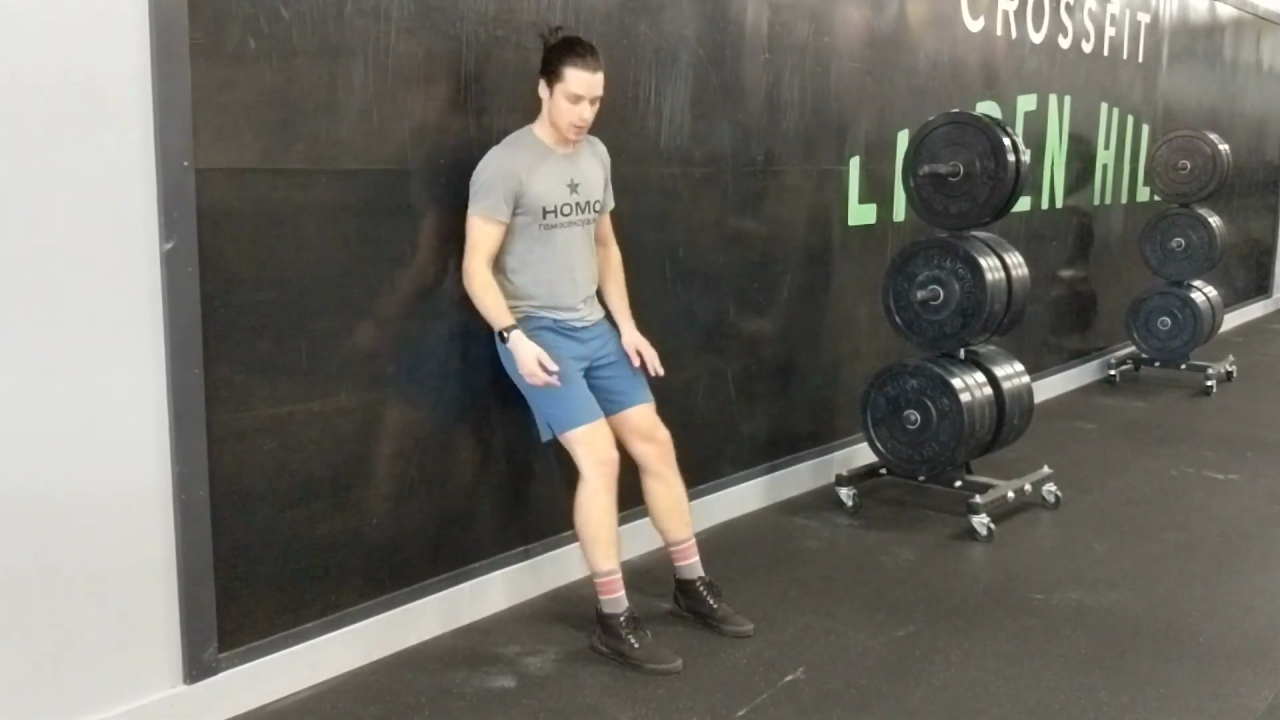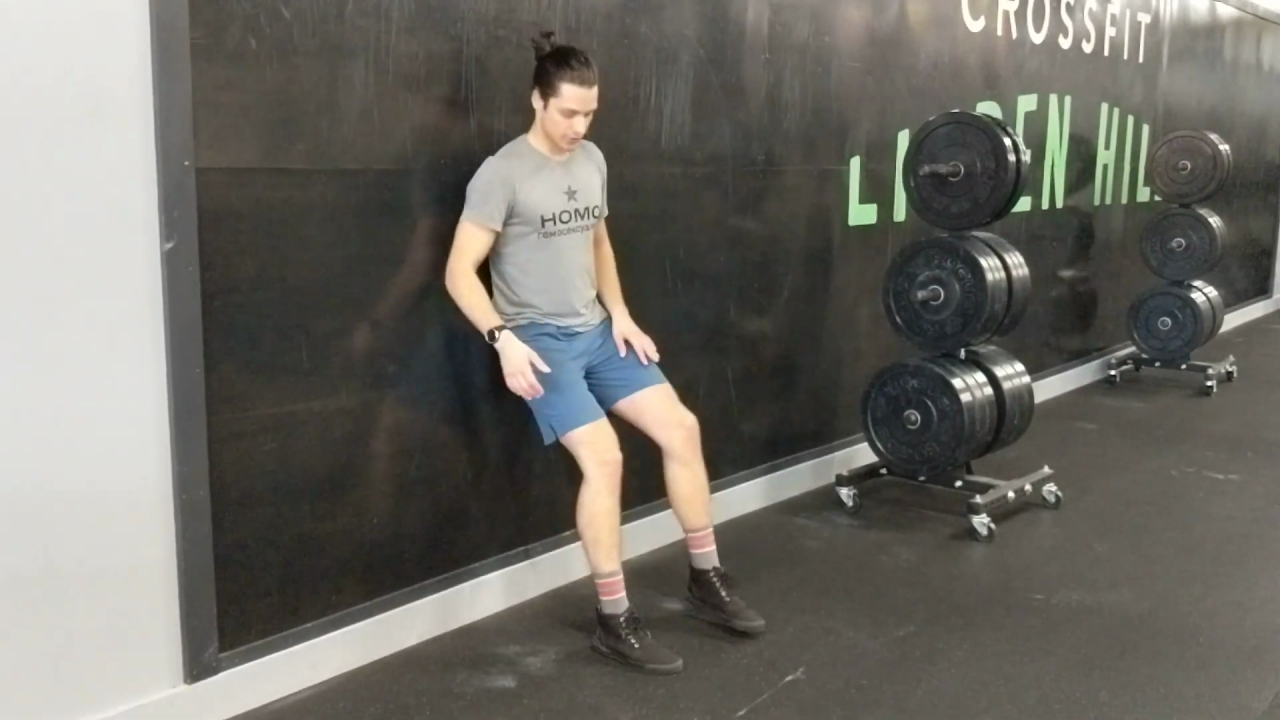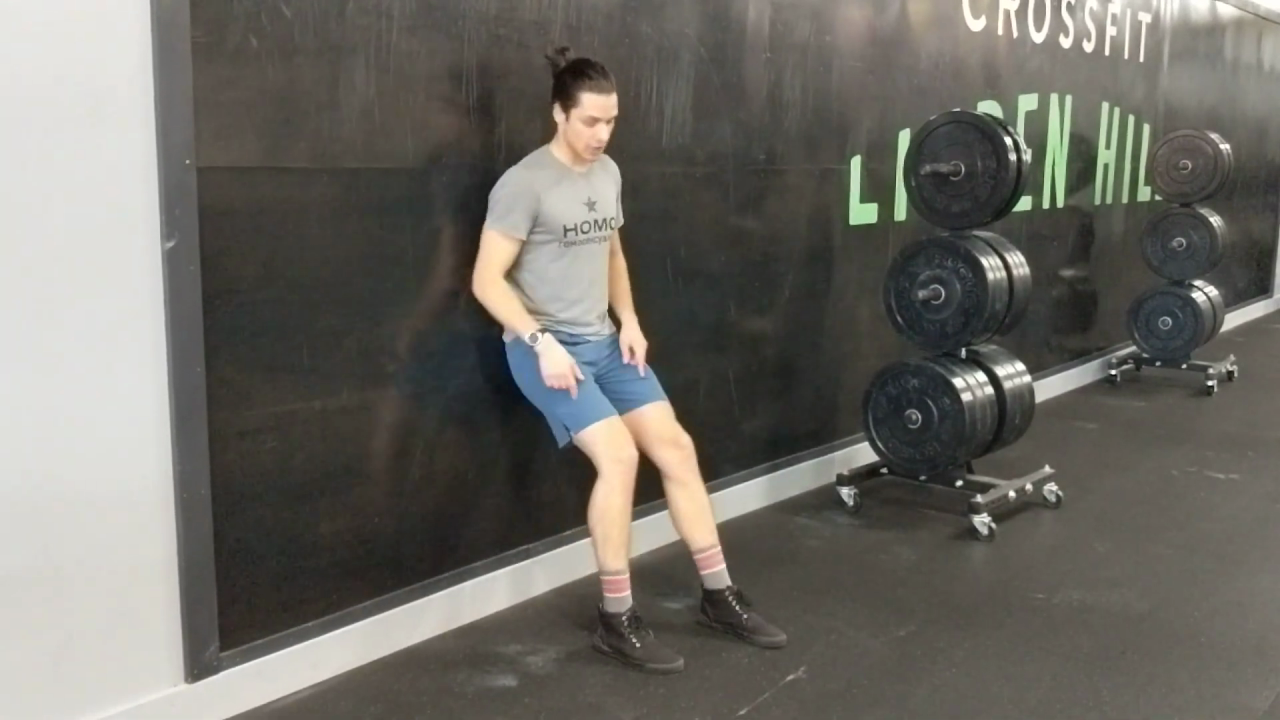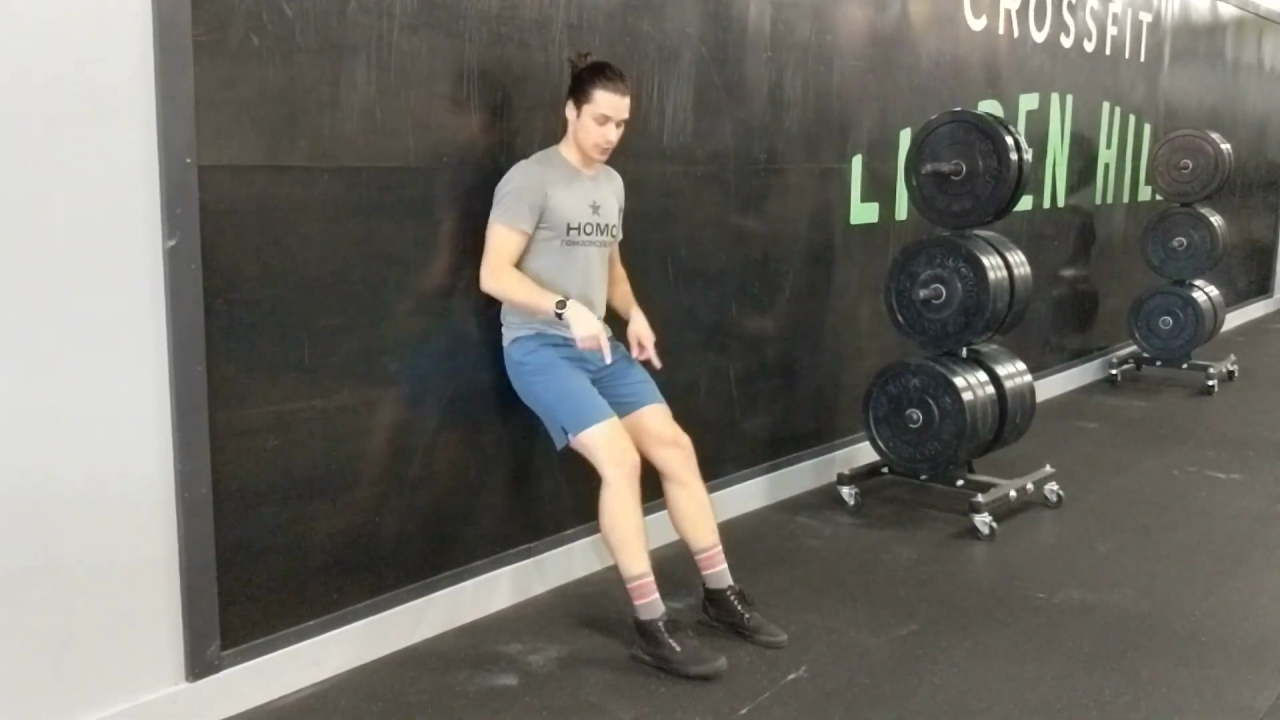
dt=0.3s
person 1, frame 1
left shoulder: (596, 155)
right shoulder: (506, 165)
right elbow: (475, 267)
left wrist: (627, 326)
right wrist: (514, 337)
left hip: (595, 329)
right hip: (538, 334)
left knee: (655, 445)
right knee: (600, 459)
left ankle: (693, 586)
right ankle: (614, 621)
person 1, frame 2
left shoulder: (592, 160)
right shoulder: (502, 174)
right elbow: (460, 272)
left wrist: (621, 314)
right wrist: (504, 339)
left hip: (596, 333)
right hip: (538, 342)
left knee: (679, 427)
right knee: (603, 459)
left ankle: (707, 579)
right ankle: (615, 620)
person 1, frame 3
left shoulder: (608, 172)
right shoulder: (524, 184)
right elbow: (487, 279)
left wrist: (629, 322)
right wrist: (541, 341)
left hip: (605, 343)
right hip: (549, 350)
left knee: (677, 448)
right knee: (619, 457)
left ankle: (719, 595)
right ankle: (616, 620)
person 1, frame 4
left shoulder: (612, 183)
right shoulder: (529, 180)
right elbow: (494, 274)
left wrist: (633, 317)
right wrist: (566, 309)
left hip: (600, 348)
right hip: (539, 347)
left knee: (676, 448)
right knee: (620, 458)
left ankle: (721, 595)
right ankle: (652, 626)
